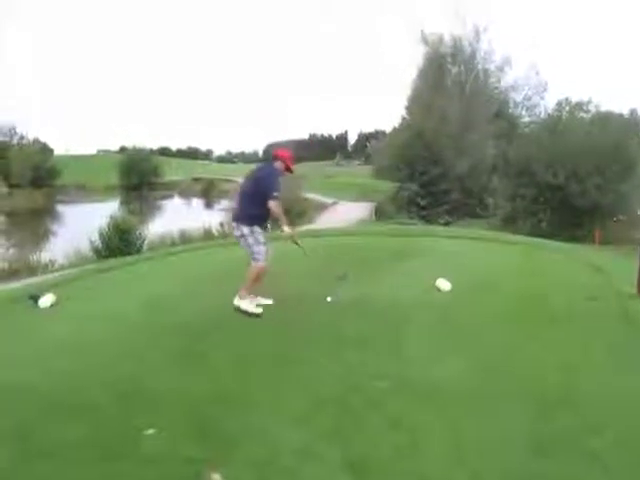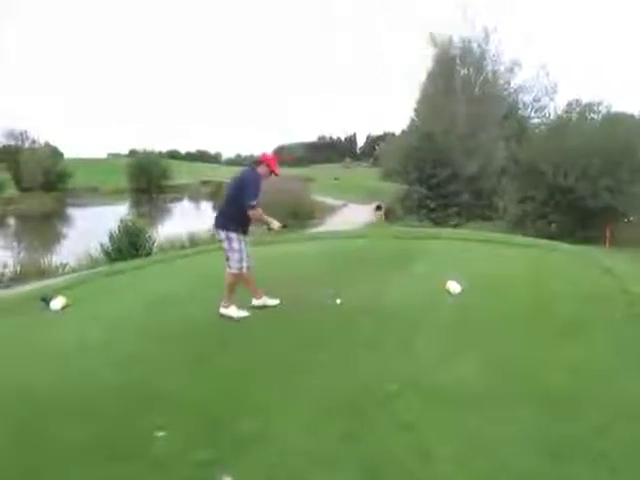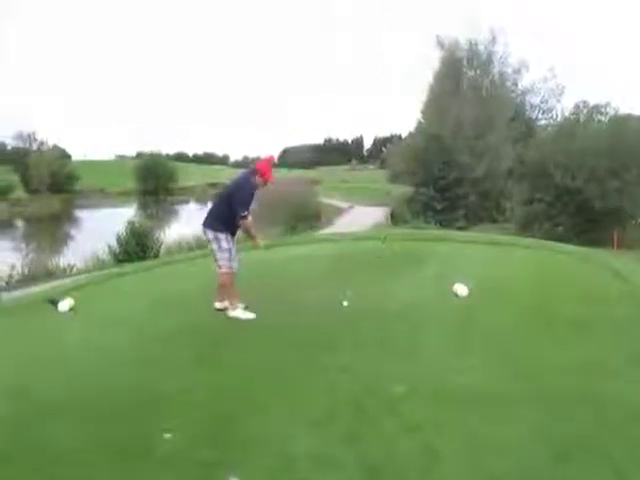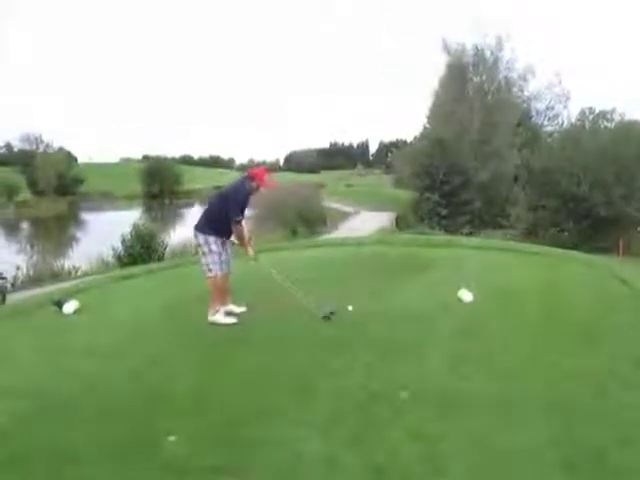
dt=0.5s
person 1, frame 1
left shoulder: (260, 171)
right shoulder: (271, 173)
right elbow: (273, 203)
right wrist: (284, 224)
left hip: (242, 221)
right hip: (249, 224)
left knee: (257, 260)
right knee: (260, 262)
left ankle: (251, 296)
right ankle: (243, 297)
person 1, frame 2
left shoulder: (249, 176)
right shoulder: (251, 179)
left elbow: (251, 208)
right elbow: (252, 212)
left wrist: (267, 219)
right wrist: (270, 222)
left hip: (236, 227)
right hip: (229, 228)
left knee: (245, 264)
right knee: (236, 267)
left ankle: (258, 298)
right ankle: (226, 305)
person 1, frame 3
left shoulder: (246, 182)
right shoulder: (244, 188)
left elbow: (243, 216)
right elbow: (242, 220)
left wrist: (252, 232)
right wrist: (254, 238)
left hip: (224, 228)
right hip: (216, 228)
left knee: (228, 266)
right knee: (227, 268)
left ankle: (221, 301)
right ankle: (233, 308)
person 1, frame 4
left shoulder: (242, 191)
right shoulder: (237, 193)
left elbow: (238, 222)
right elbow: (236, 225)
left wrist: (246, 241)
right wrist: (246, 246)
left hip: (219, 233)
right hip: (207, 233)
left knee: (224, 270)
right knee: (216, 272)
left ankle: (225, 304)
right ankle: (214, 312)
